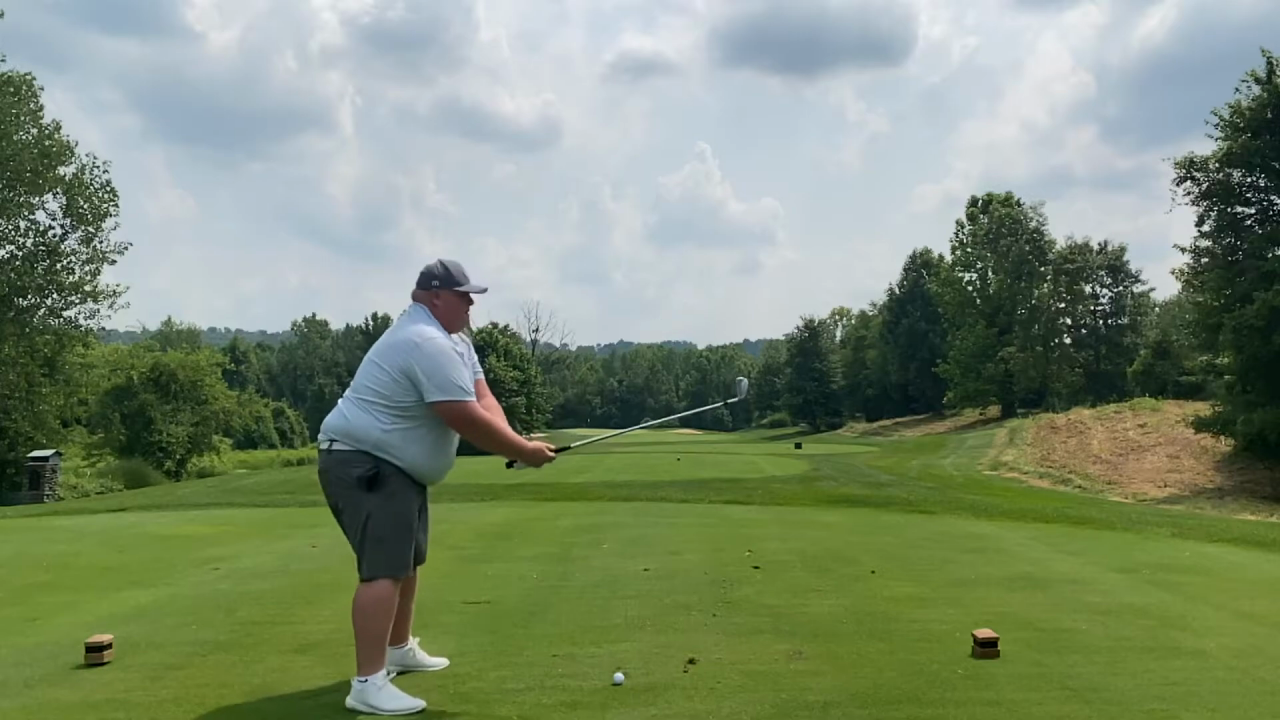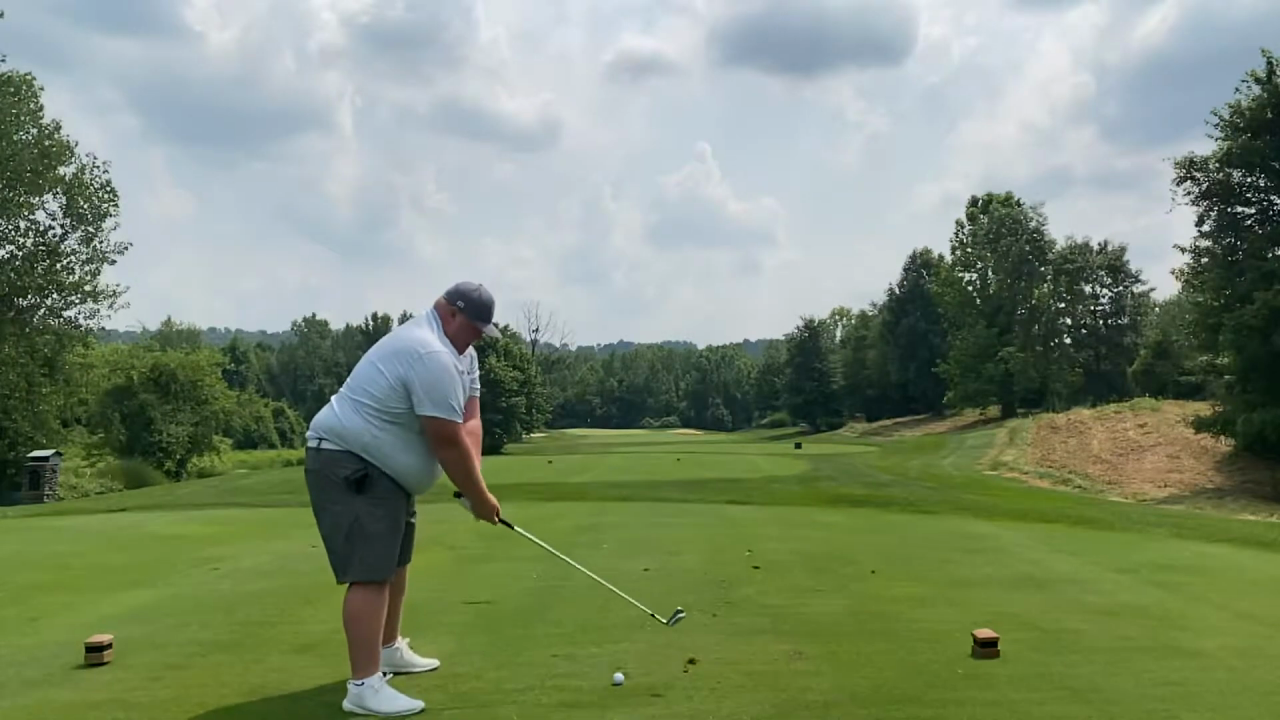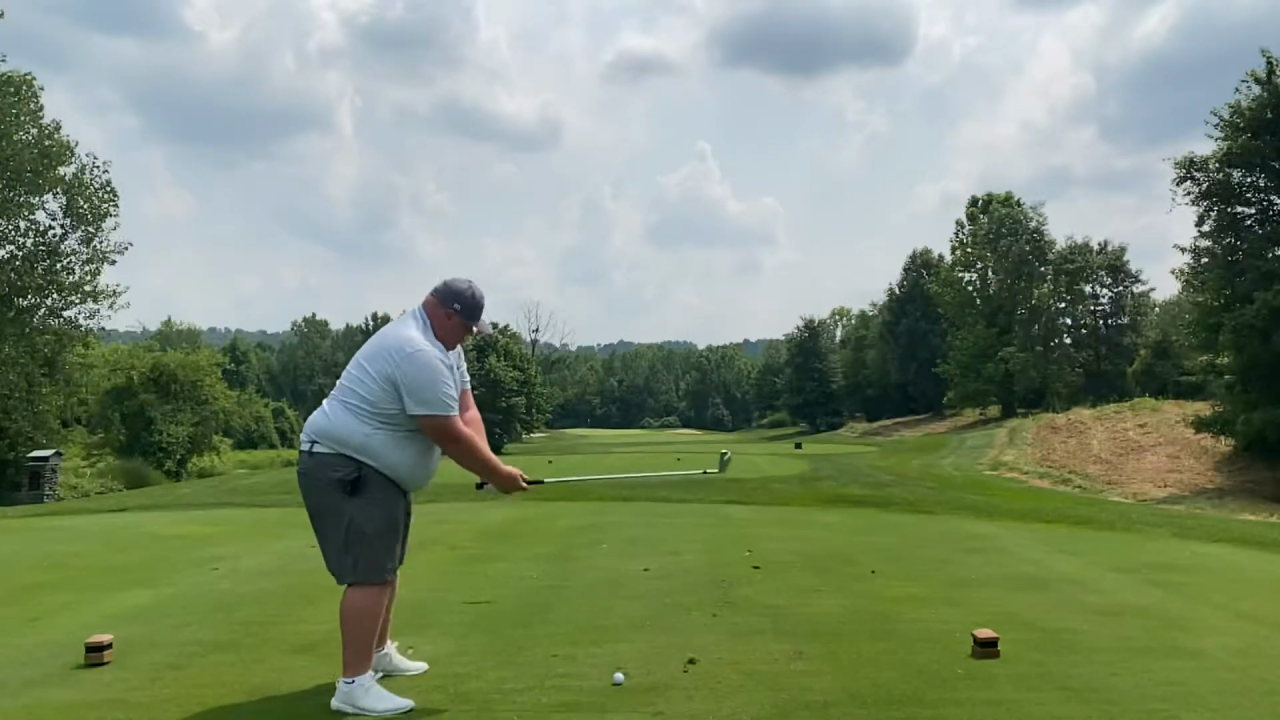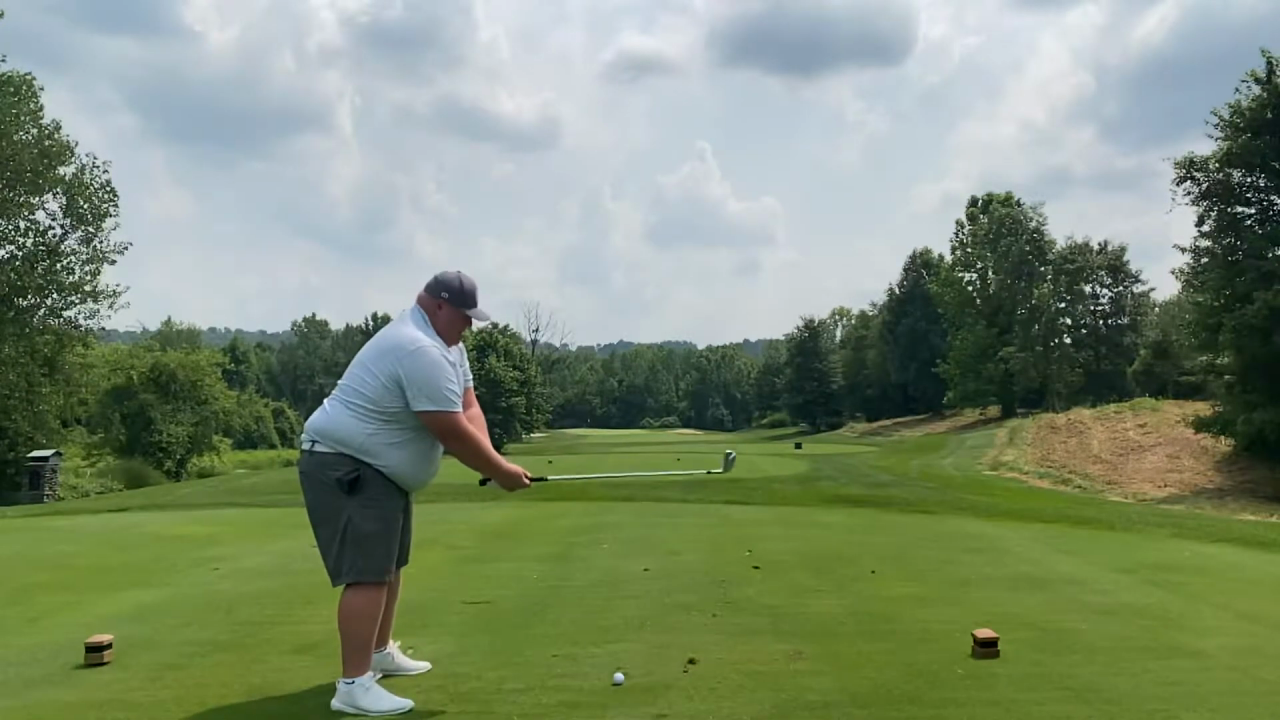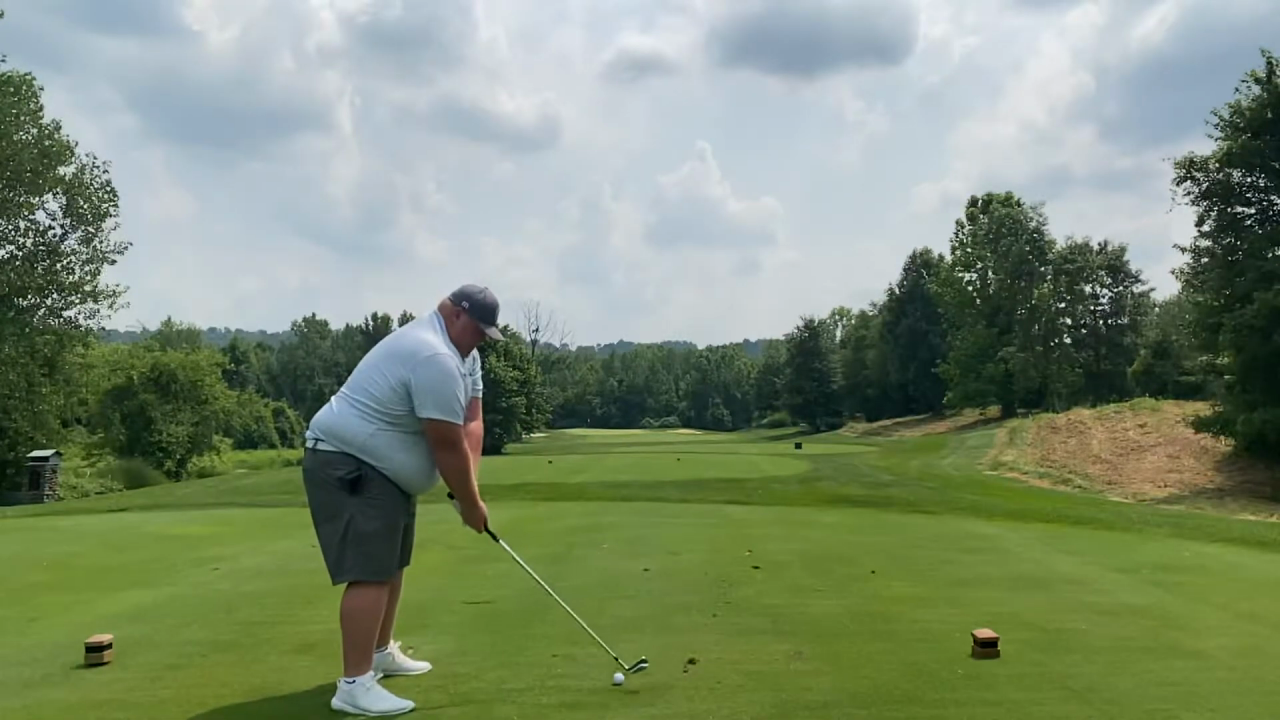
dt=1s
person 1, frame 1
left shoulder: (452, 338)
right shoulder: (427, 344)
left elbow: (483, 401)
right elbow: (467, 420)
left wrist: (515, 442)
right wrist: (523, 450)
left hip: (394, 467)
right hip: (363, 464)
left knee: (405, 561)
right knee: (384, 568)
left ankle: (399, 648)
right ankle: (367, 683)
person 1, frame 2
left shoulder: (459, 351)
right shoulder: (430, 355)
left elbow: (469, 422)
right elbow: (447, 441)
left wrist: (473, 480)
right wrist: (479, 496)
left hip: (379, 468)
right hip: (349, 465)
left knee: (393, 562)
right knee: (371, 571)
left ankle: (387, 649)
person 1, frame 3
left shoulder: (443, 344)
right shoulder: (417, 353)
left elbow: (466, 413)
right elbow: (450, 435)
left wrist: (491, 464)
right wrist: (497, 473)
left hip: (373, 467)
right hip: (344, 466)
left knee: (384, 566)
right knee: (371, 573)
left ankle: (377, 652)
right ankle: (353, 684)
person 1, frame 4
left shoulder: (444, 343)
right shoulder: (420, 351)
left elbow: (469, 411)
right elbow: (452, 433)
left wrist: (493, 462)
right wrist: (501, 471)
left hip: (376, 469)
right hip: (345, 466)
left knee: (388, 564)
right knee: (368, 572)
left ankle: (379, 652)
person 1, frame 5
left shoulder: (462, 353)
right shoulder: (434, 358)
left elbow: (470, 424)
right elbow: (447, 444)
left wrist: (468, 491)
right wrist: (470, 503)
left hip: (379, 469)
right hip: (347, 466)
left knee: (390, 565)
right knee: (369, 572)
left ankle: (380, 652)
right ankle: (354, 685)
